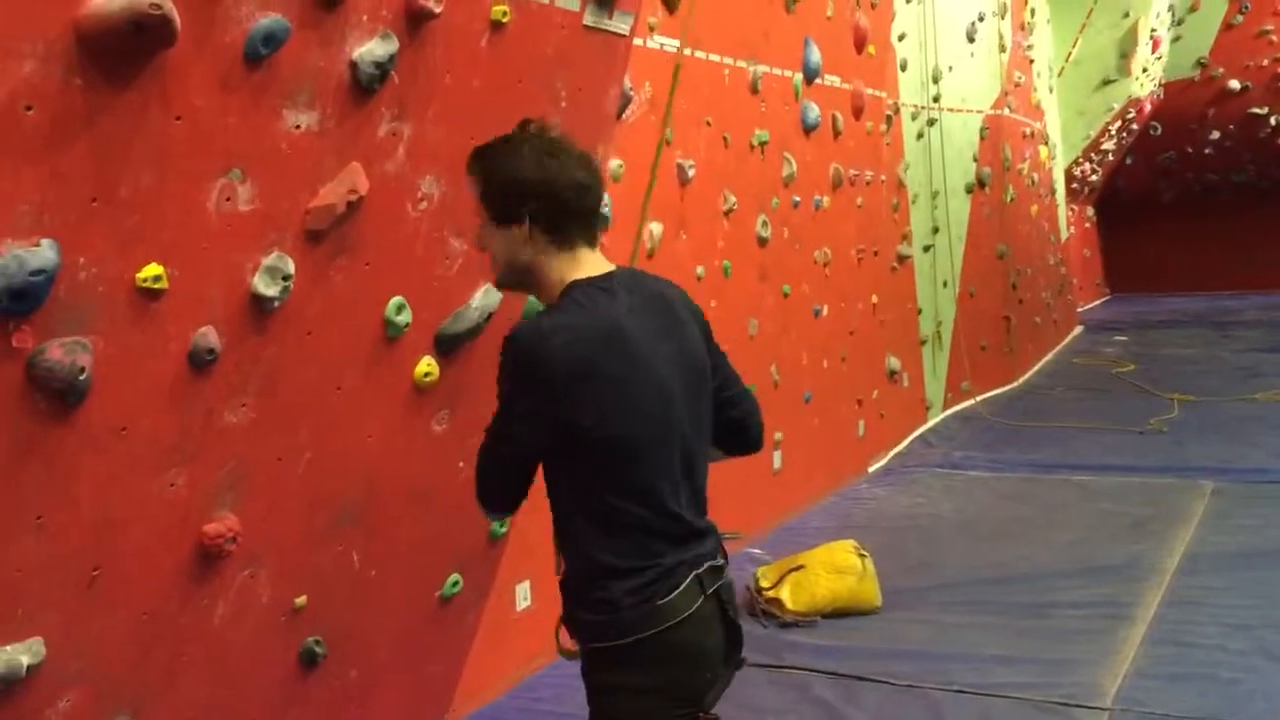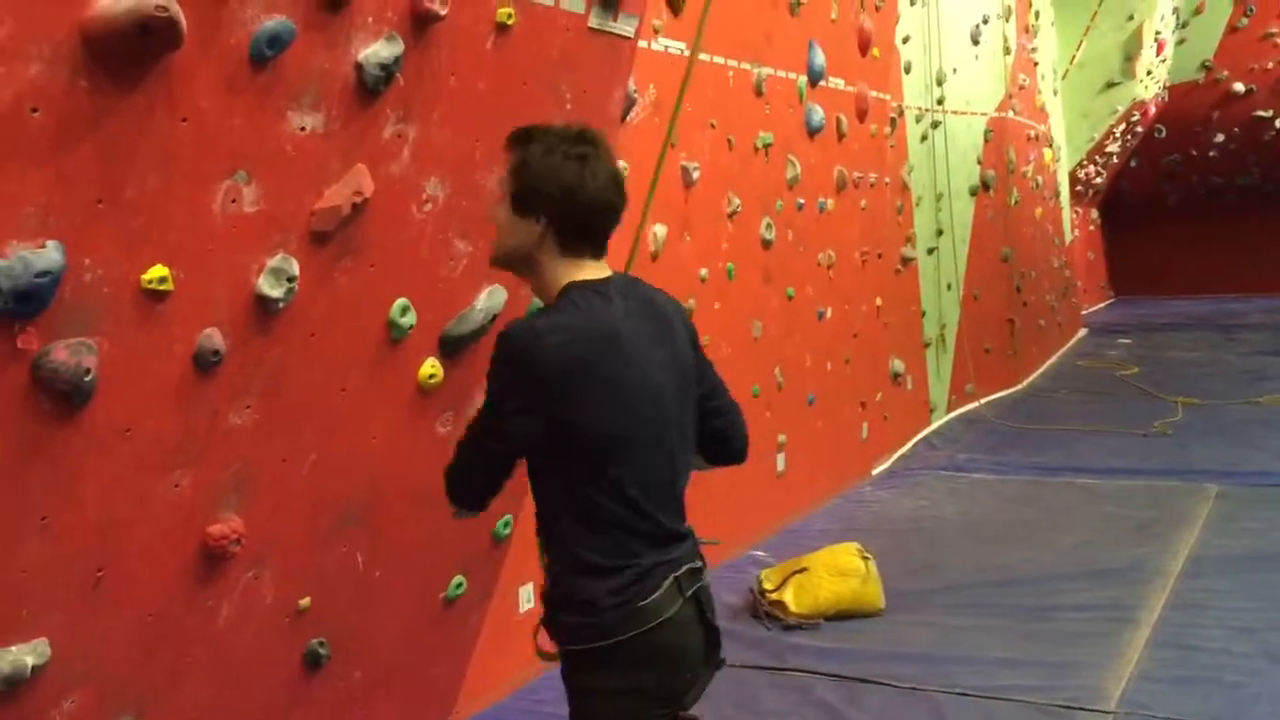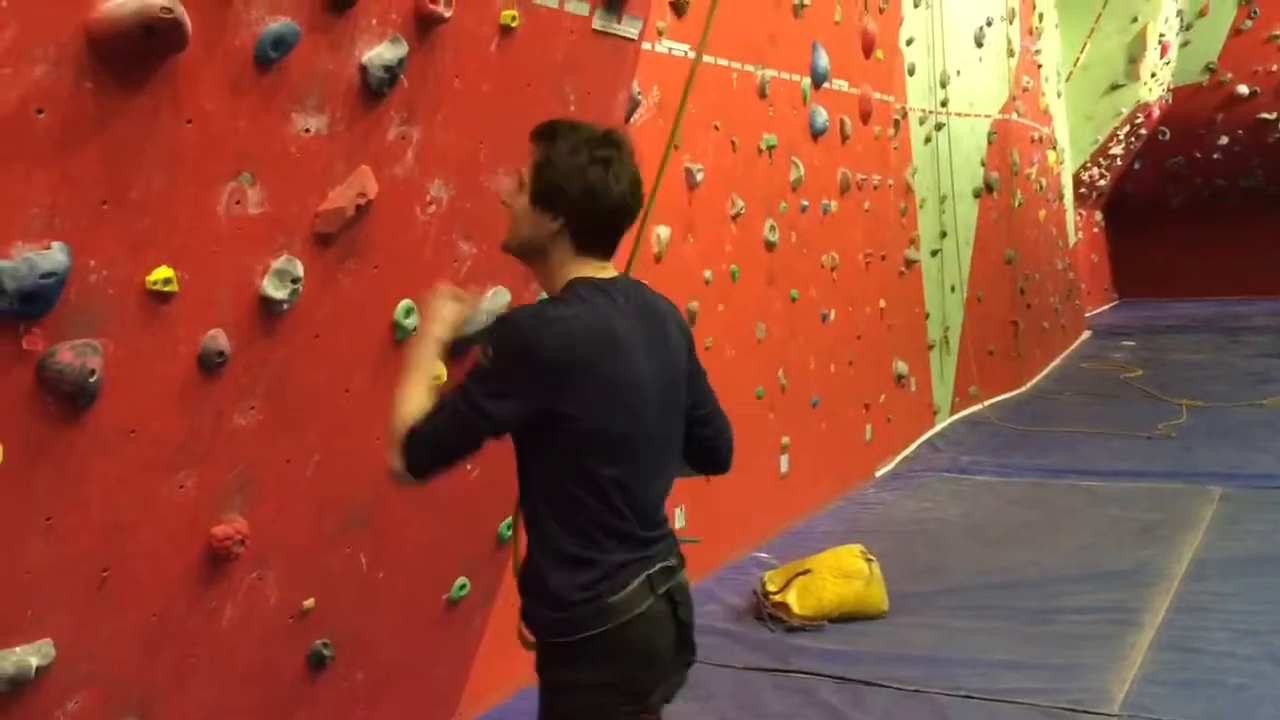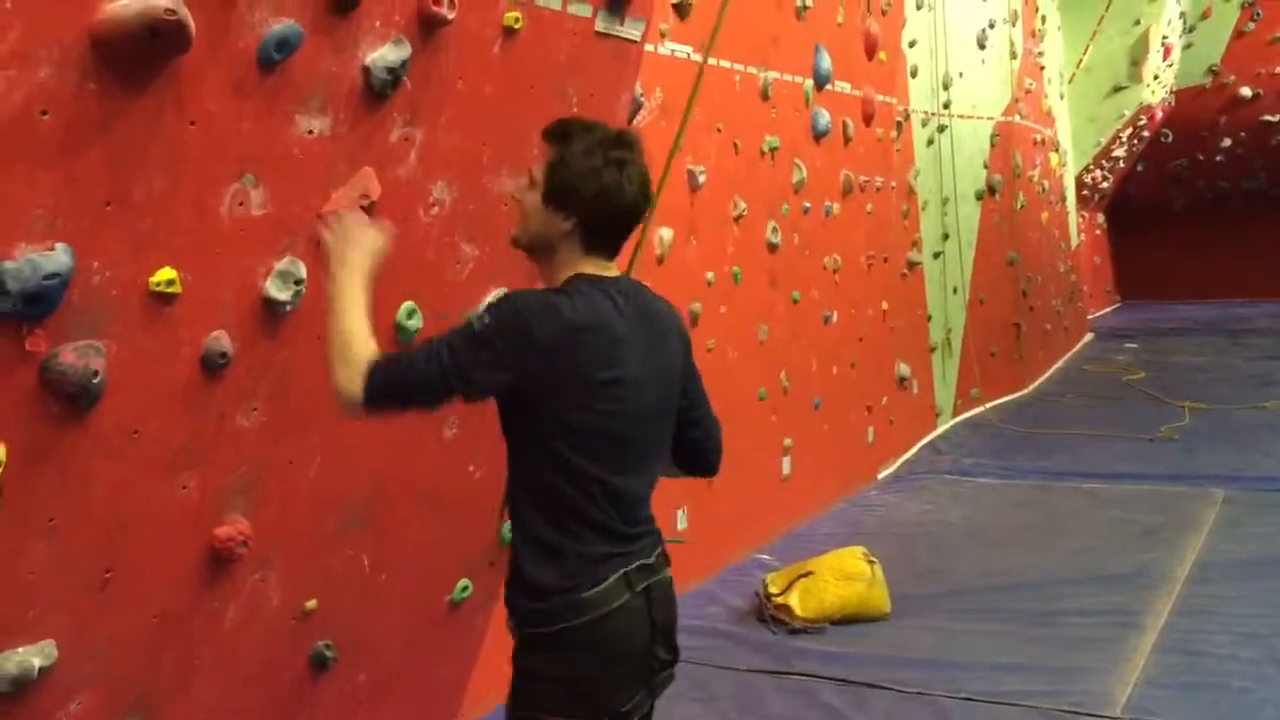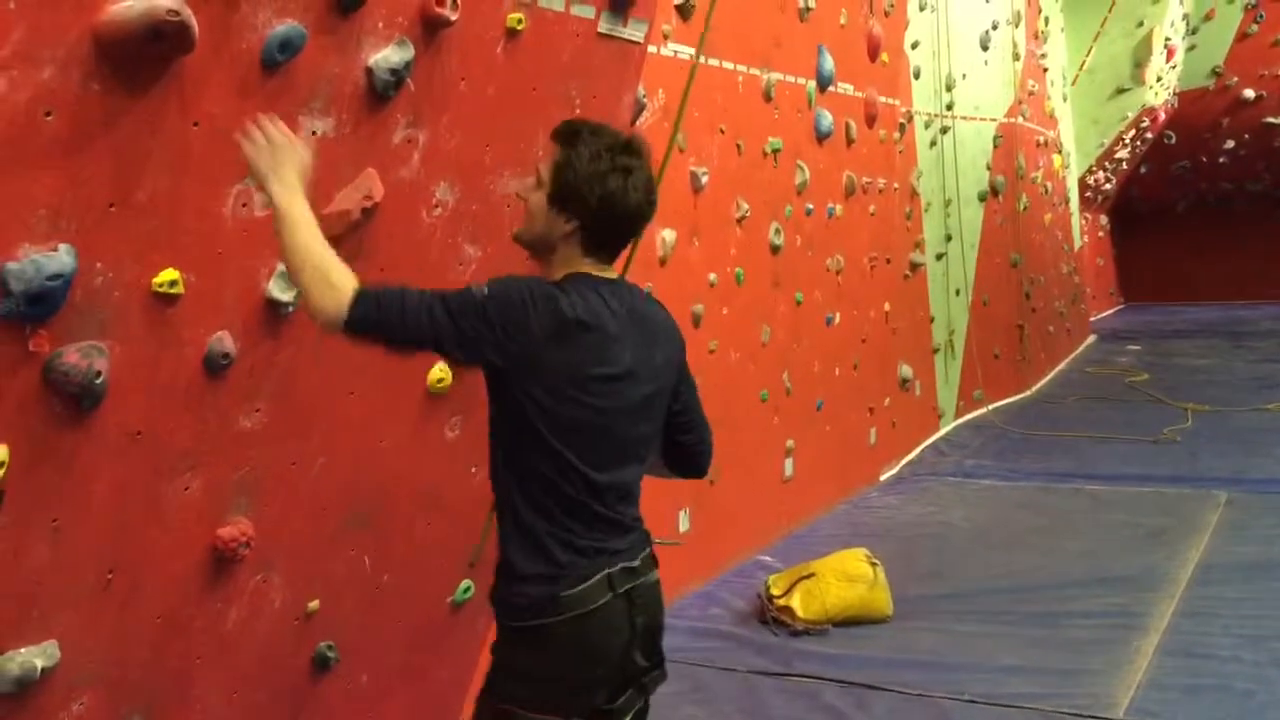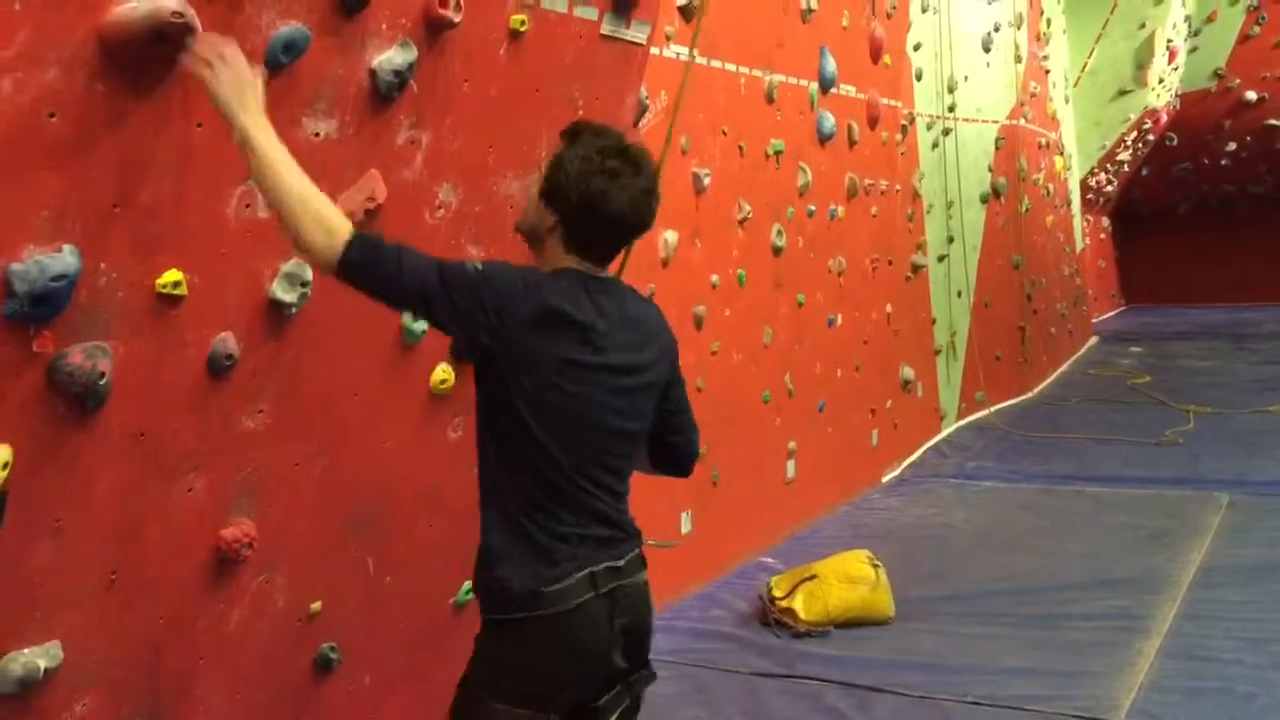
dt=0.1s
person 1, frame 1
left shoulder: (542, 345)
right shoulder: (670, 303)
left elbow: (497, 495)
right elbow: (745, 431)
left hip: (644, 636)
right hip: (701, 601)
person 1, frame 2
left shoulder: (539, 344)
right shoulder: (662, 311)
left elbow: (466, 492)
right elbow: (728, 443)
left hip: (623, 636)
right hip: (681, 603)
person 1, frame 3
left shoulder: (537, 336)
right shoulder: (660, 316)
left elbow: (413, 455)
right elbow: (714, 451)
left wrist: (428, 344)
left hip: (600, 632)
right hip: (660, 606)
person 1, frame 4
left shoulder: (534, 323)
right shoulder: (660, 321)
left elbow: (360, 384)
right elbow: (703, 456)
left wrist: (350, 265)
left hip: (575, 623)
right hip: (645, 600)
person 1, frame 5
left shoulder: (523, 313)
right shoulder: (658, 326)
left elbow: (341, 307)
right elbow: (694, 457)
left wrist: (283, 186)
left hip: (558, 622)
right hip: (633, 601)
person 1, frame 6
left shoulder: (511, 304)
right shoulder: (650, 327)
left elbow: (334, 246)
right elbow: (681, 453)
left wrist: (249, 118)
left hip: (540, 617)
right hip: (623, 599)
